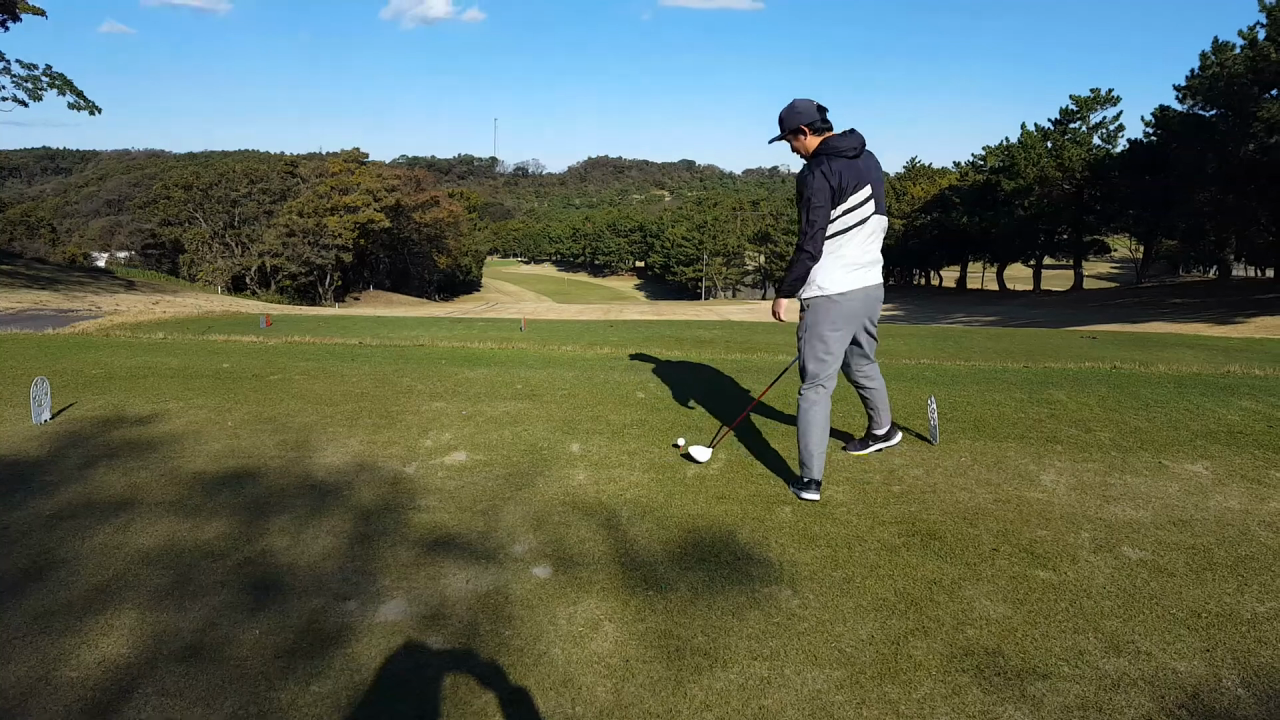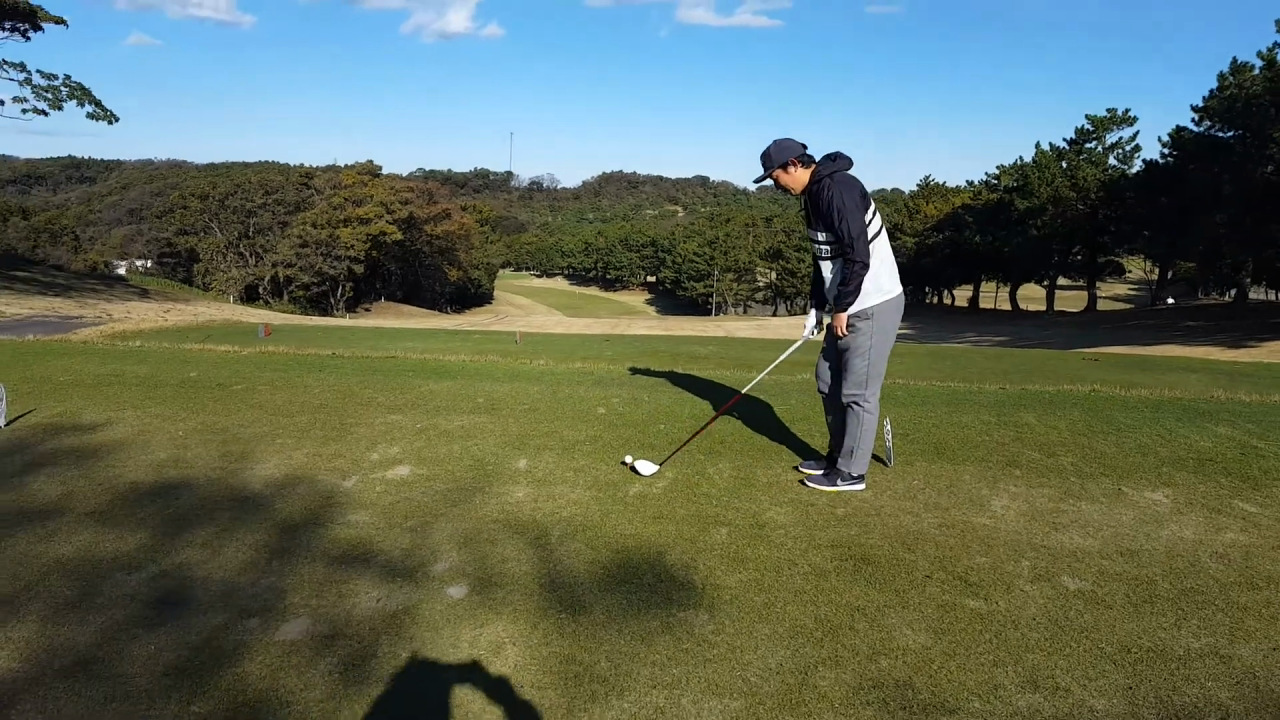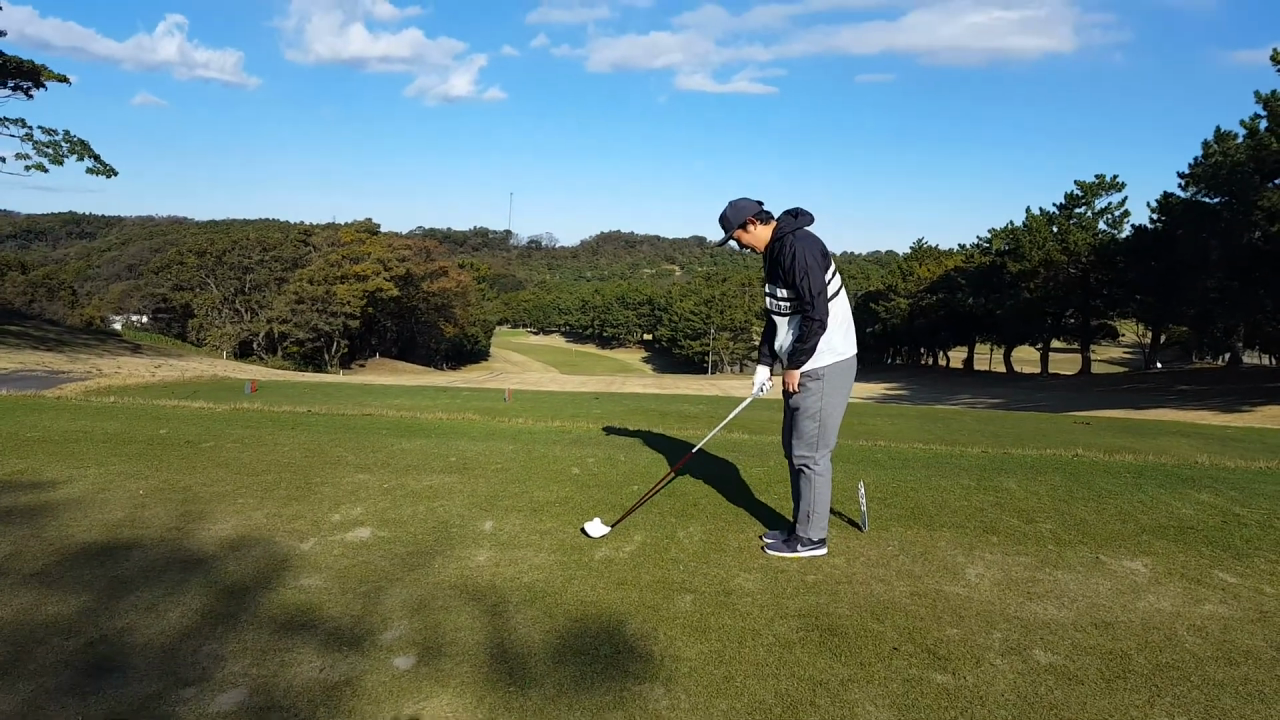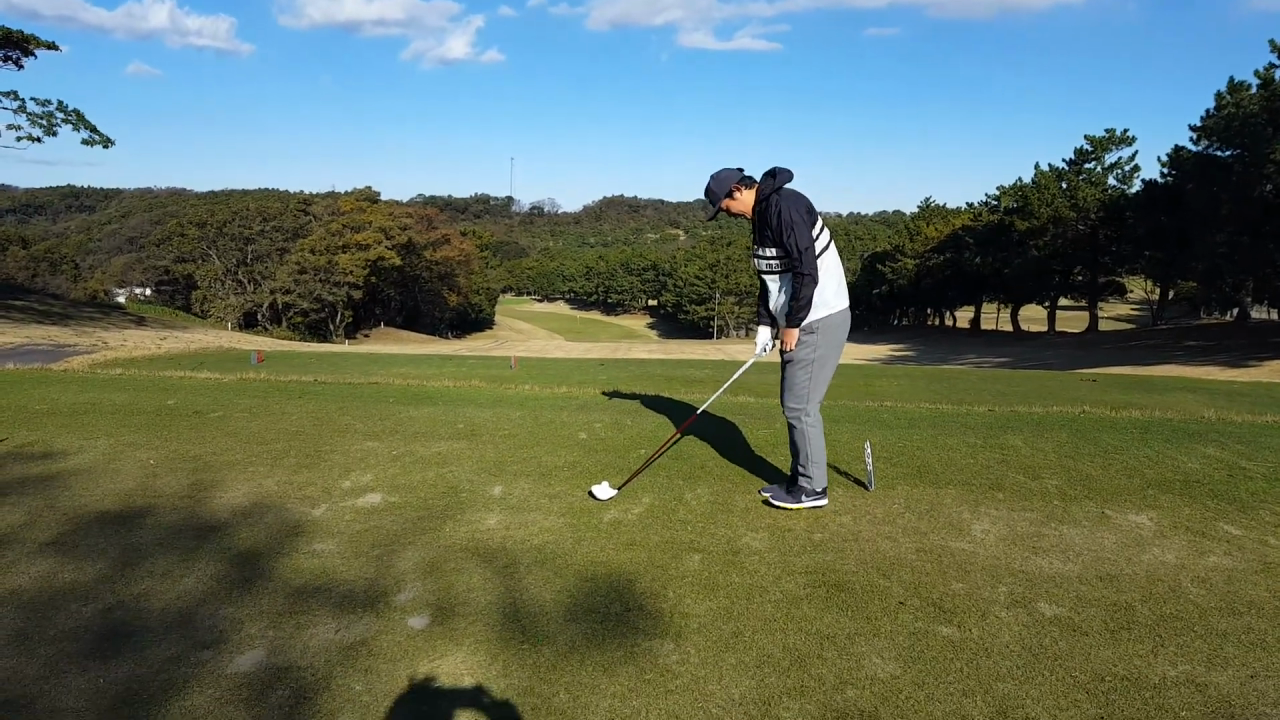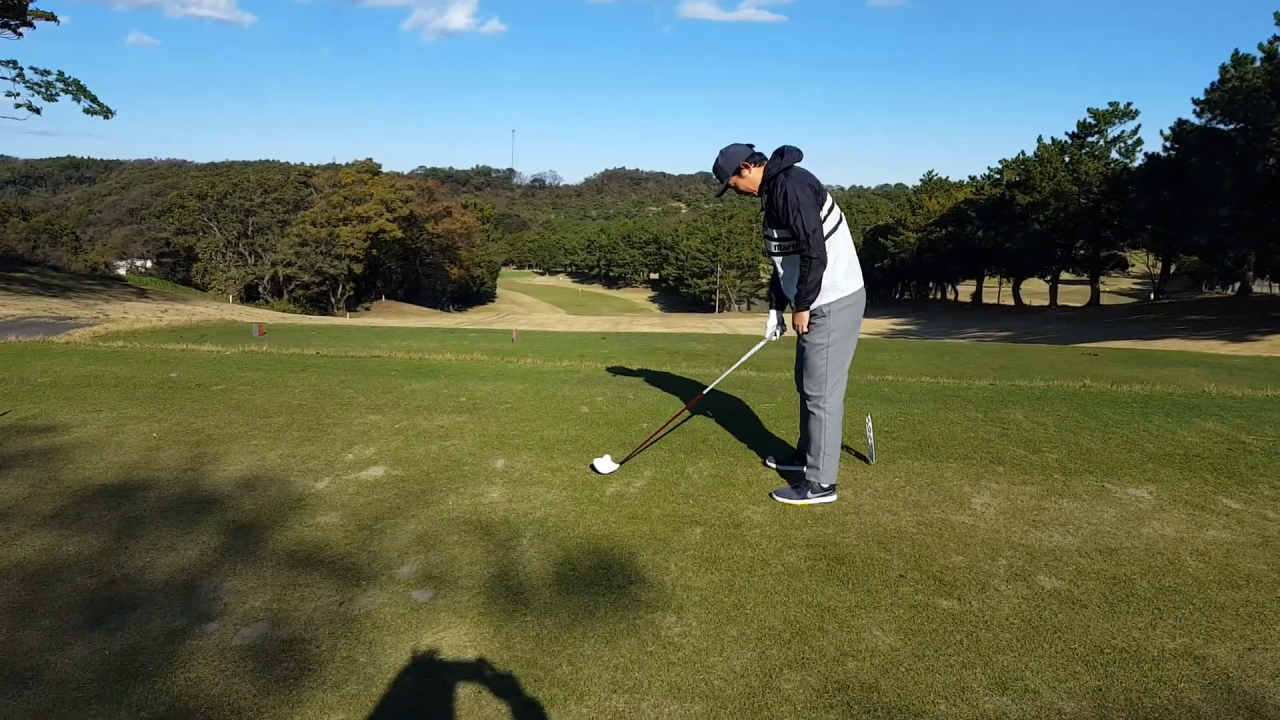
dt=1s
person 1, frame 1
left shoulder: (817, 173)
right shoulder: (865, 160)
left elbow: (810, 245)
left wrist: (785, 292)
left hip: (832, 293)
right hip: (870, 285)
left knee: (816, 386)
right knee: (861, 364)
left ankle: (809, 479)
right ankle: (884, 431)
person 1, frame 2
left shoulder: (838, 190)
right shoulder: (814, 195)
left elbow: (859, 257)
left wrist: (840, 309)
right wrist: (817, 307)
left hip: (872, 304)
right hip: (851, 304)
left knee: (858, 391)
right knee: (828, 380)
left ankle: (850, 472)
right ankle: (837, 456)
person 1, frame 3
left shoulder: (799, 247)
right shoulder: (775, 252)
left elbow: (817, 316)
right elbow: (776, 315)
left wrist: (793, 365)
right wrist: (765, 363)
left hip: (824, 365)
right hip: (804, 363)
left knee: (811, 453)
right knee: (794, 449)
left ankle: (812, 538)
right ankle: (802, 525)
person 1, frame 4
left shoulder: (785, 205)
right shoulder: (762, 216)
left elbow: (807, 270)
right elbow: (769, 277)
left wrist: (792, 324)
right wrist: (765, 325)
left hip: (818, 319)
right hip: (802, 320)
left knee: (801, 405)
right knee: (793, 403)
left ankle: (814, 488)
right ankle: (801, 477)
person 1, frame 5
left shoulder: (792, 185)
right shoulder: (775, 190)
left elbow: (814, 253)
right elbow: (784, 256)
left wrist: (801, 307)
right wrist: (776, 309)
left hip: (834, 301)
right hip: (819, 301)
left knee: (822, 391)
right knee: (807, 382)
left ankle: (821, 482)
right ankle: (807, 454)
